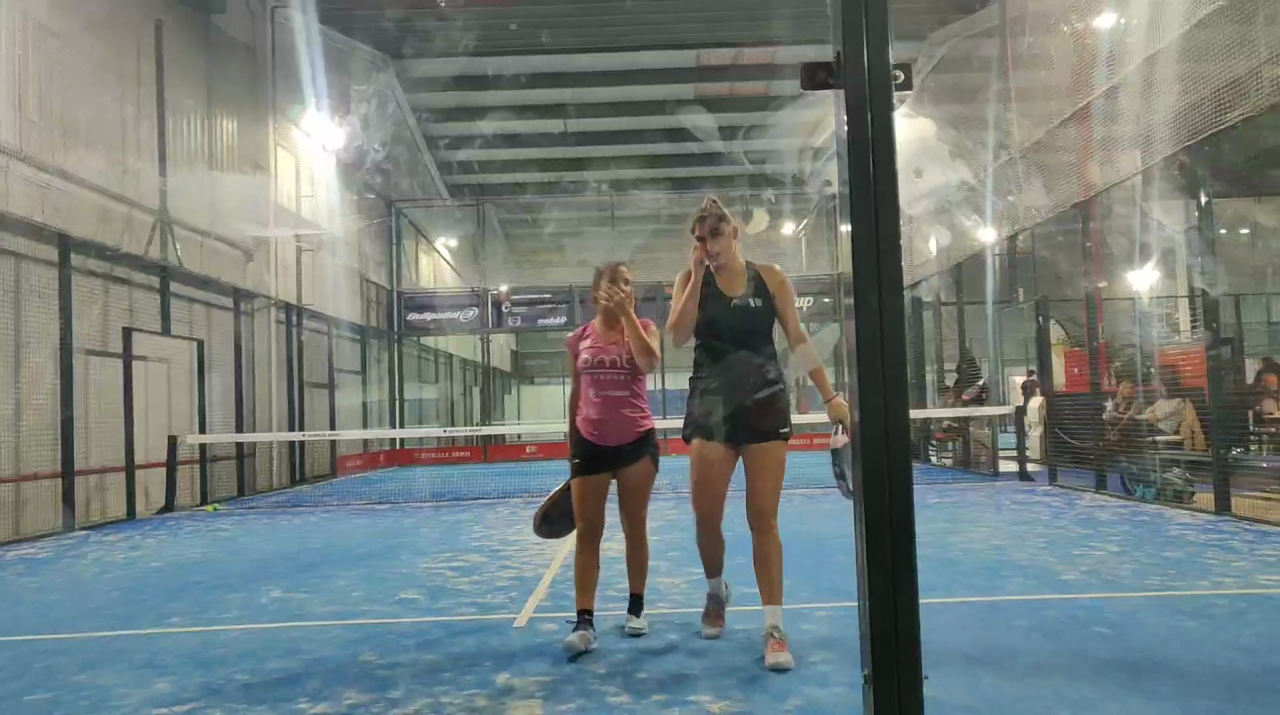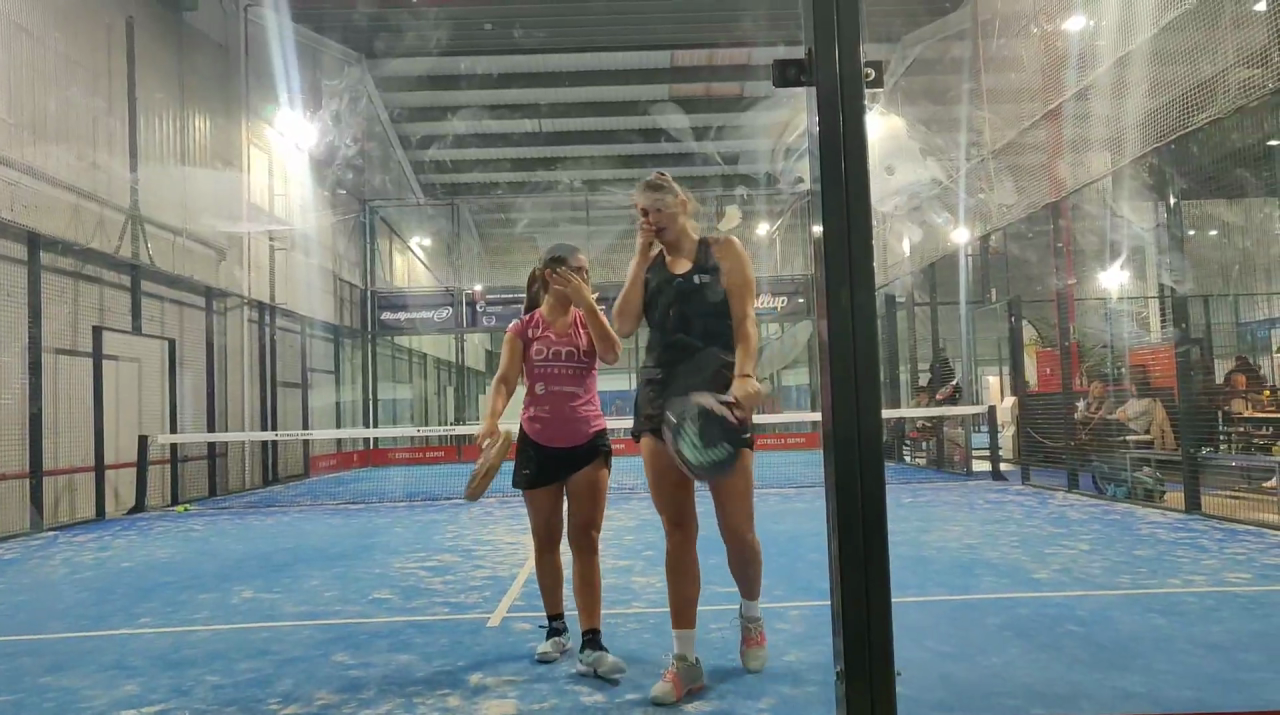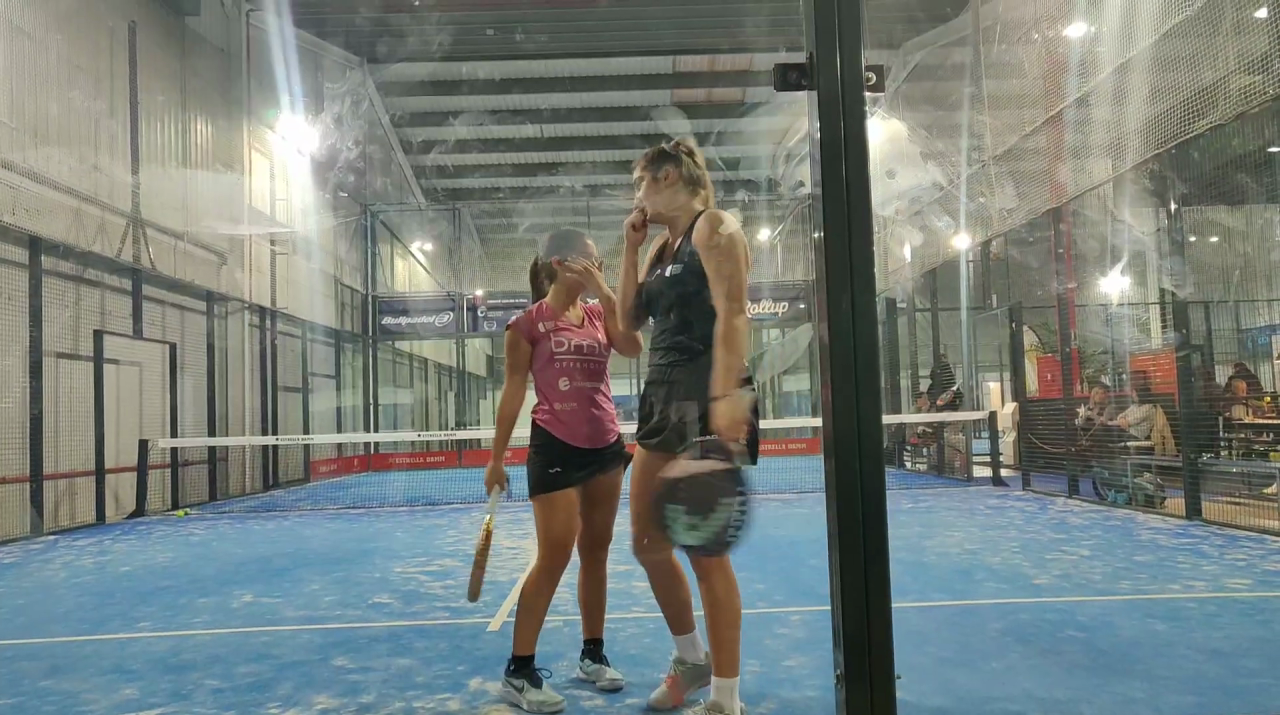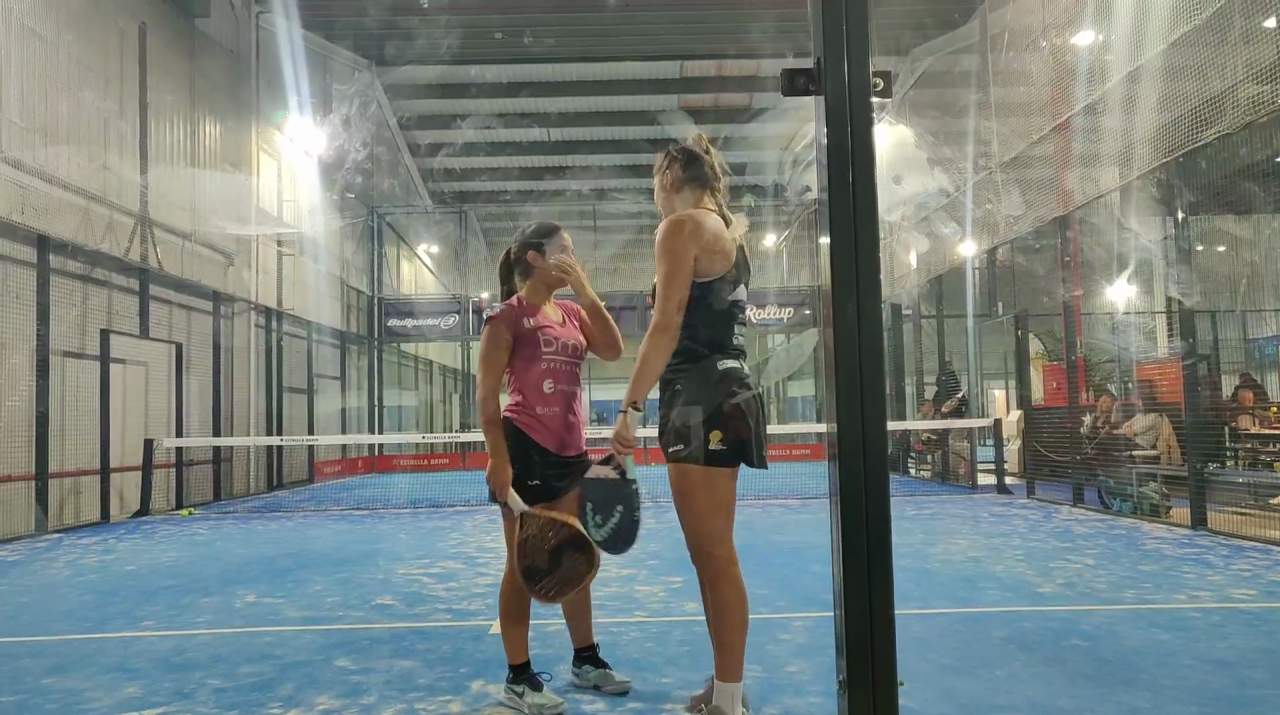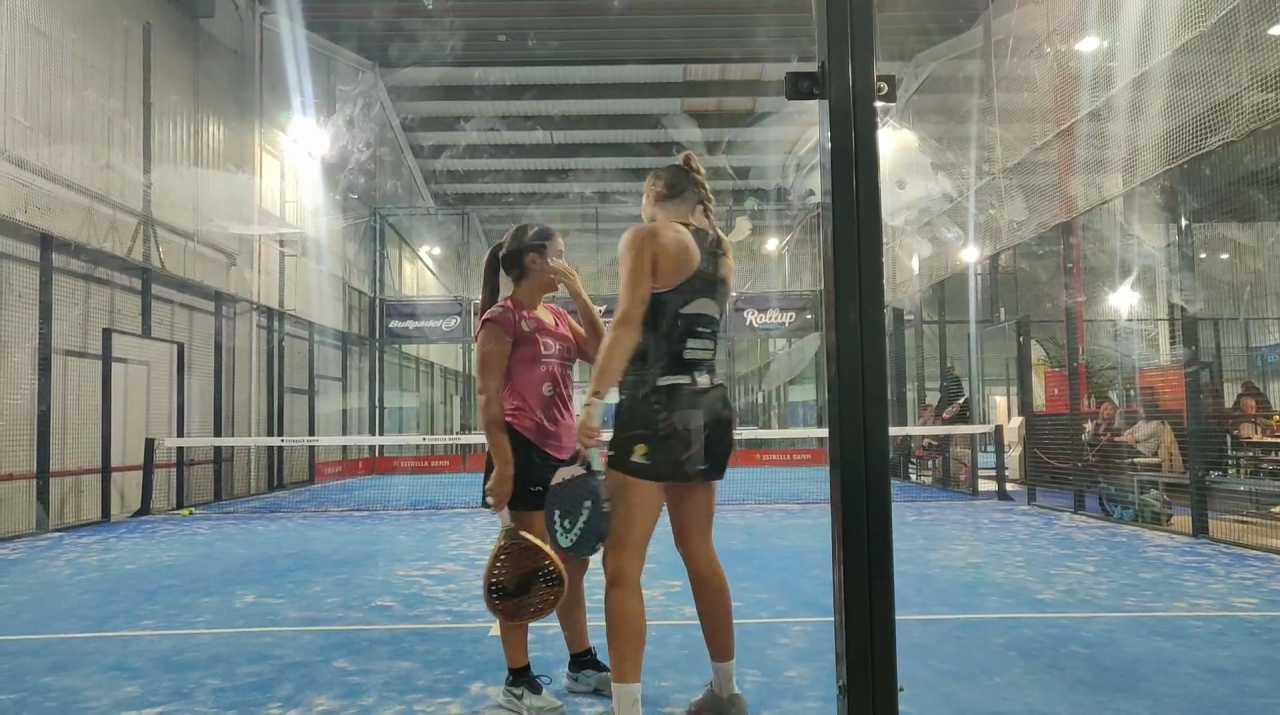
dt=0.7s
person 1, frame 1
left shoulder: (769, 277)
right shoulder: (690, 280)
left elbow: (798, 339)
right elbow: (677, 337)
left wrist: (829, 394)
right wrist: (698, 275)
left hip: (764, 402)
right hip: (710, 403)
left knee: (763, 517)
right knee: (705, 516)
left ankle: (774, 629)
right ankle: (716, 592)
person 1, frame 2
left shoulder: (724, 250)
right shoulder: (646, 263)
left elbow: (745, 320)
right elbow: (623, 326)
left wrist: (745, 375)
right wrist: (642, 255)
left hip: (718, 395)
right hip: (659, 398)
left knee: (737, 527)
right knee: (678, 529)
left ankle: (751, 617)
right ankle: (685, 660)
person 1, frame 3
left shoulder: (713, 226)
right shoulder: (662, 245)
left elbow: (730, 314)
right elbow: (627, 321)
left wrist: (727, 391)
right wrist: (631, 249)
left hip: (706, 405)
right hip: (665, 401)
left knee: (704, 550)
right knee: (647, 543)
right ankle: (691, 657)
person 1, frame 4
left shoulder: (683, 225)
right shoulder: (725, 229)
left elbow: (667, 326)
left wrist: (629, 406)
left hip: (701, 401)
right hip: (717, 399)
left knee: (715, 558)
right knee: (707, 553)
person 1, frame 5
left shoulder: (644, 239)
right shoulder: (719, 252)
left elbow: (628, 327)
left wrist: (591, 400)
left hip: (653, 411)
right hip: (705, 409)
left knee: (622, 567)
right knee: (699, 554)
person 2, frame 1
left shoulder: (642, 326)
right shoulder: (578, 338)
left elbow: (649, 362)
right elbow: (576, 394)
left wrist: (627, 312)
right wrist: (571, 443)
left hip: (636, 441)
right hip: (590, 443)
left knee: (634, 529)
right knee: (587, 531)
left ankle: (636, 607)
right ankle: (584, 623)
person 2, frame 2
left shoulder: (589, 320)
right shoulder: (522, 329)
left elbow: (612, 355)
right elbow: (505, 379)
left wrist: (587, 302)
right wrist: (491, 419)
left hip: (589, 442)
right hip: (539, 445)
left knee: (586, 540)
right knee: (546, 542)
left ankle: (592, 644)
right ankle: (556, 628)
person 2, frame 3
left shoulder: (598, 314)
right shoulder: (529, 322)
left elbow: (633, 347)
right elbow: (512, 393)
left wrist: (603, 291)
right wrist: (496, 458)
left hip: (605, 444)
right hip: (555, 445)
left knee: (595, 553)
right knee: (554, 555)
left ankle: (592, 655)
right ankle: (518, 671)
person 2, frame 4
left shoulder: (572, 313)
right shoulder: (508, 316)
left elbow: (613, 350)
right elbow: (487, 393)
left wrist: (585, 290)
right wrist: (498, 458)
left hip: (572, 450)
right hip: (528, 450)
left ankle: (586, 660)
person 2, frame 5
left shoulder: (557, 316)
right shoulder: (502, 319)
left elbow: (600, 354)
right elbow: (490, 397)
left wrist: (581, 296)
right wrist: (502, 465)
left hip: (563, 454)
right hip: (525, 455)
left knee: (572, 563)
left ankle: (582, 664)
